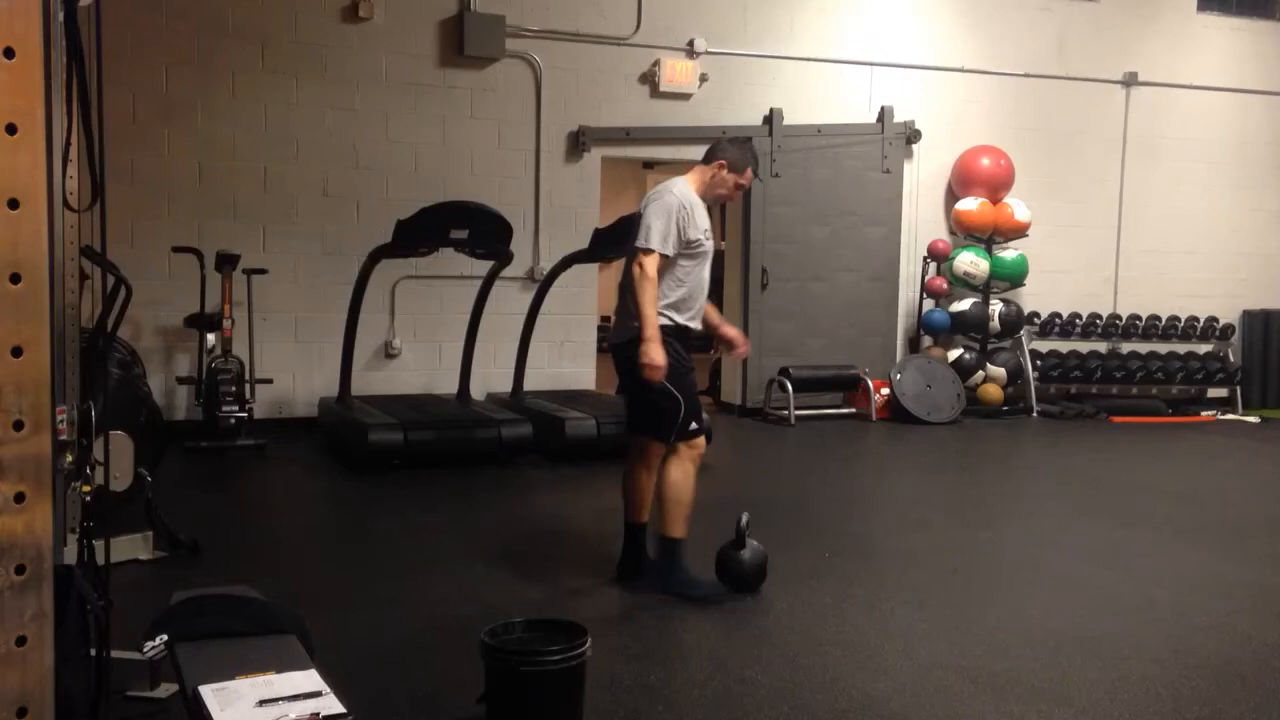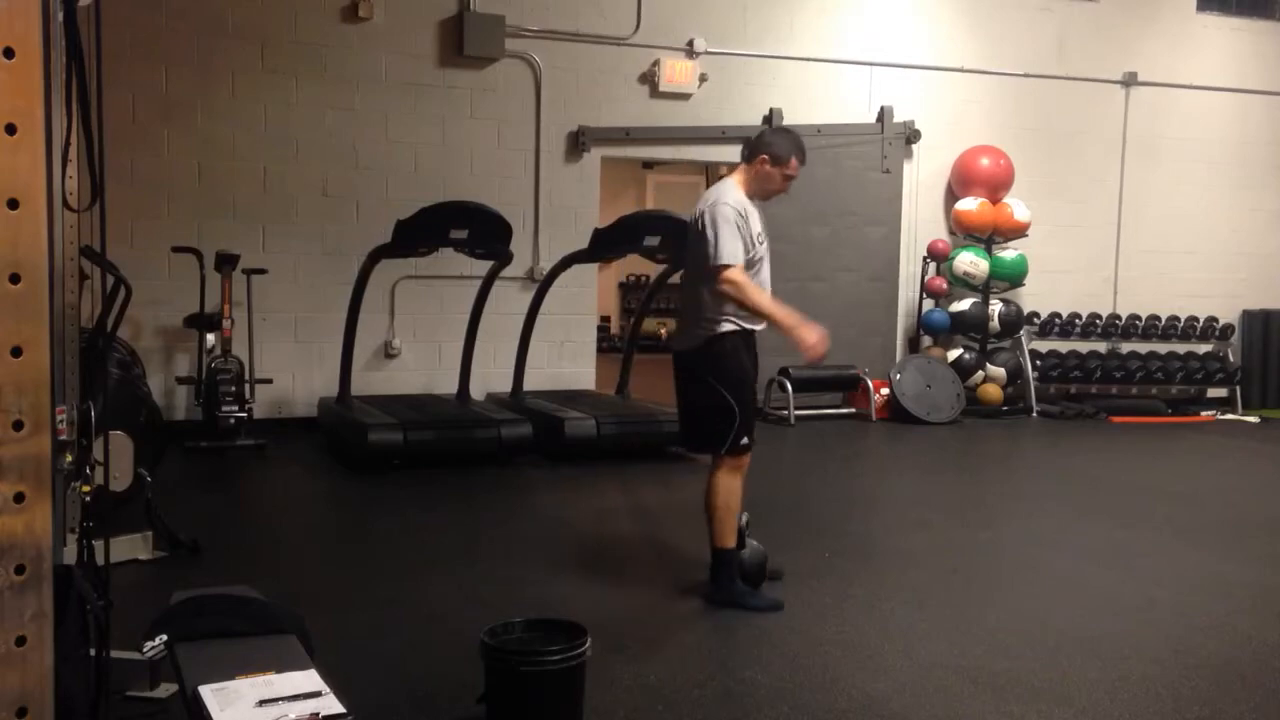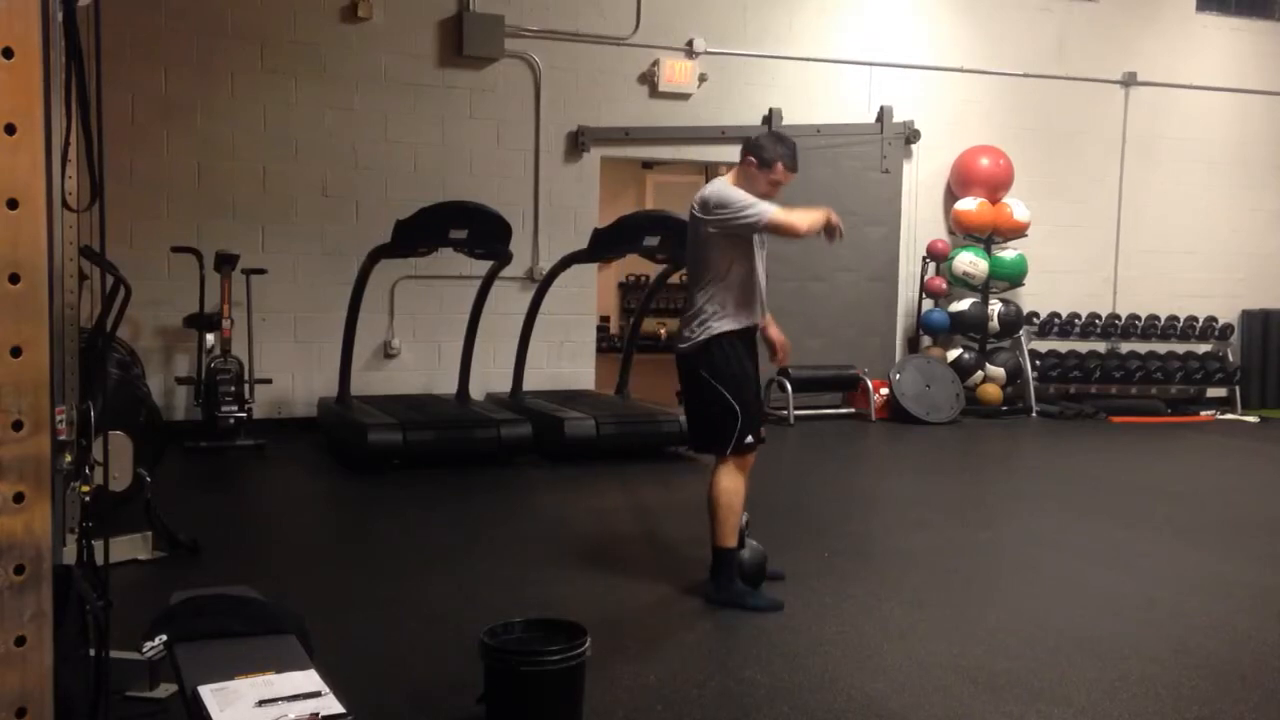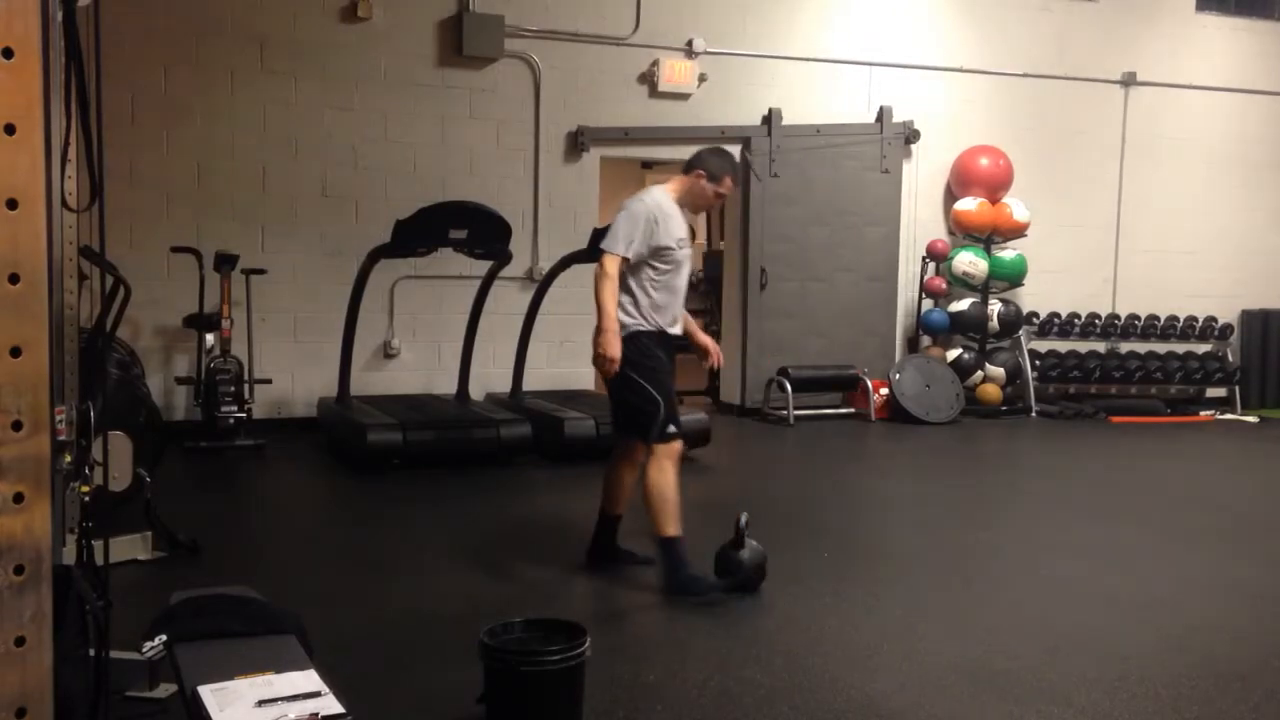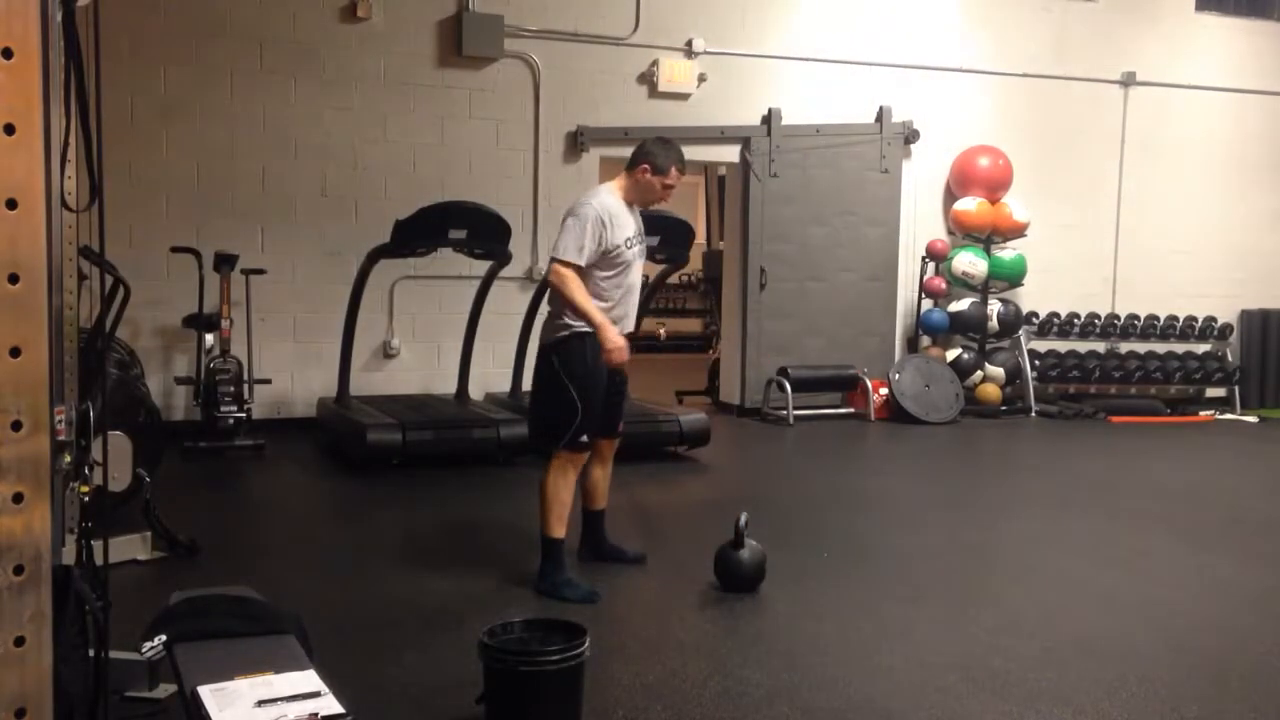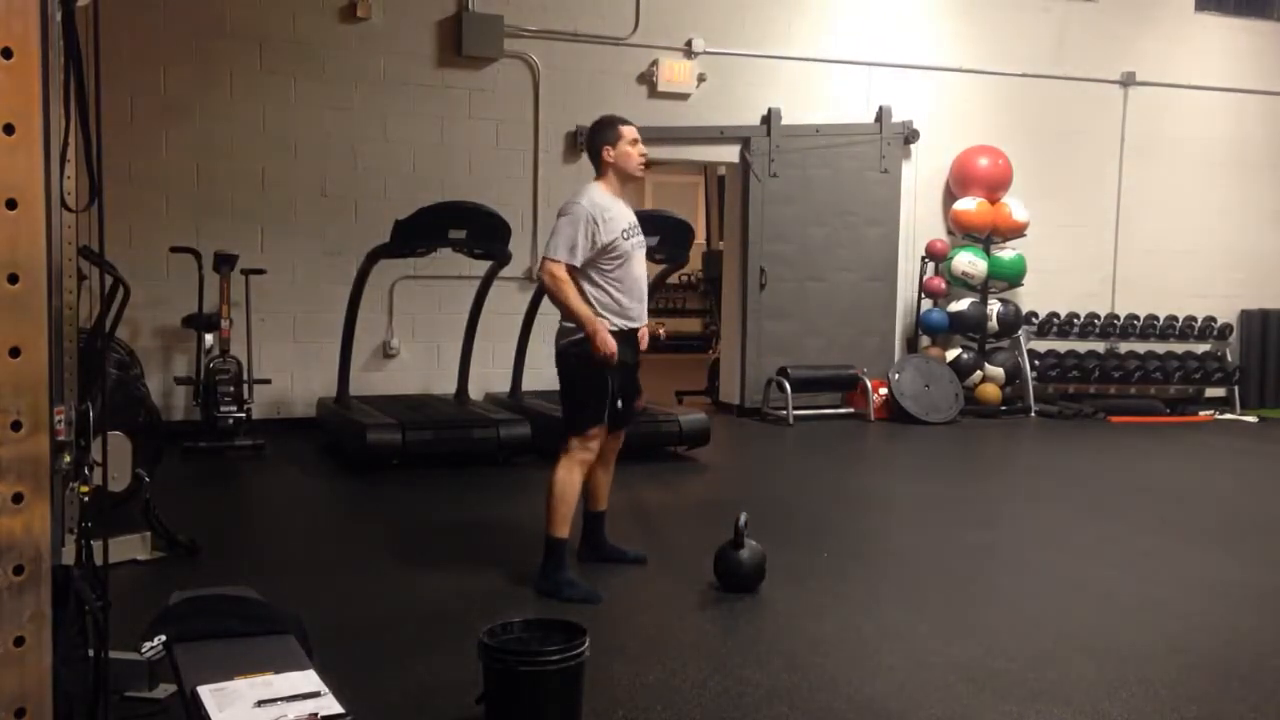
dt=0.7s
person 1, frame 1
left shoulder: (694, 207)
right shoulder: (672, 199)
right elbow: (645, 269)
left wrist: (720, 327)
right wrist: (651, 341)
left hip: (668, 338)
right hip: (655, 342)
left knee: (649, 446)
right knee: (687, 445)
left ankle: (634, 556)
right ankle: (671, 565)
person 1, frame 2
left shoulder: (743, 201)
right shoulder: (726, 205)
right elbow: (731, 282)
right wrist: (797, 326)
left hip: (727, 343)
right hip: (717, 346)
left knee: (732, 455)
right knee: (733, 458)
left ankle: (727, 557)
right ankle: (725, 581)
person 1, frame 3
left shoulder: (737, 199)
right shoulder: (722, 198)
right elbow: (797, 224)
left wrist: (767, 326)
right wrist: (826, 215)
left hip: (733, 339)
right hip: (716, 344)
left knee: (739, 454)
right knee: (736, 456)
left ankle: (733, 556)
right ankle: (724, 579)
person 1, frame 4
left shoulder: (677, 214)
right shoulder: (648, 207)
right elbow: (609, 267)
left wrist: (697, 335)
right wrist: (608, 330)
left hip: (653, 339)
right hip: (634, 341)
left knee: (634, 446)
right knee: (667, 446)
left ankle: (604, 544)
right ankle: (676, 566)
person 1, frame 5
left shoulder: (630, 212)
right shoulder: (595, 209)
right elbow: (560, 273)
left wrist: (619, 335)
right wrist: (603, 329)
left hip: (606, 345)
right hip: (578, 344)
left knee: (604, 444)
right knee: (572, 452)
left ankle: (594, 540)
right ankle: (551, 569)
person 1, frame 6
left shoulder: (621, 207)
right shoulder: (586, 207)
right elbow: (553, 274)
left wrist: (638, 323)
right wrist: (596, 330)
left hip: (621, 342)
right hip: (594, 345)
left knee: (610, 443)
right knee: (583, 447)
left ankle: (594, 539)
right ankle: (553, 568)
